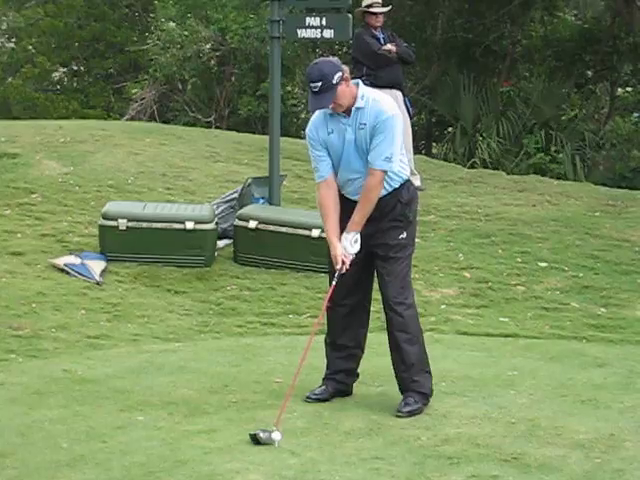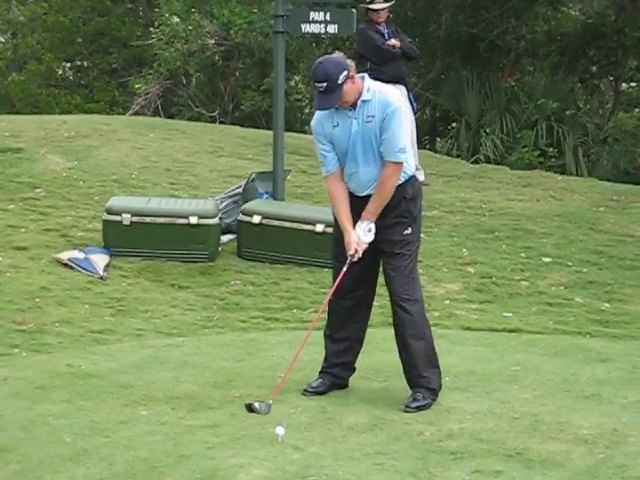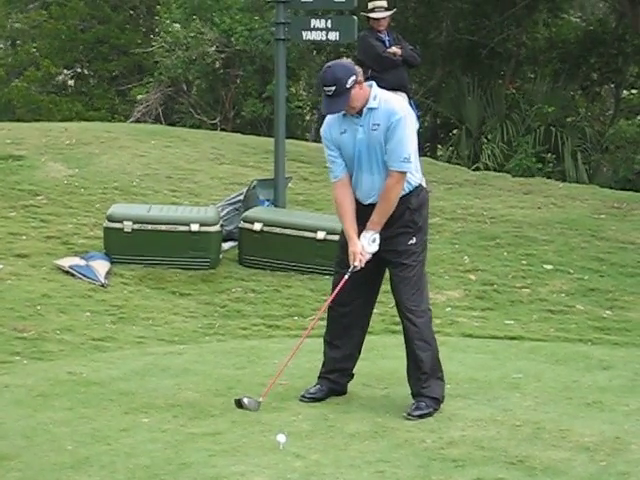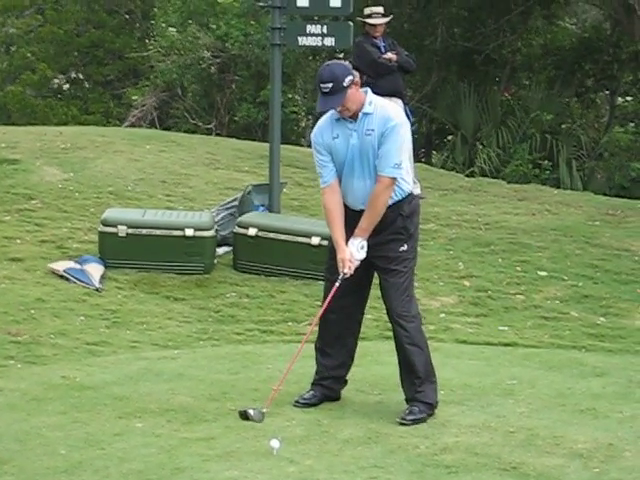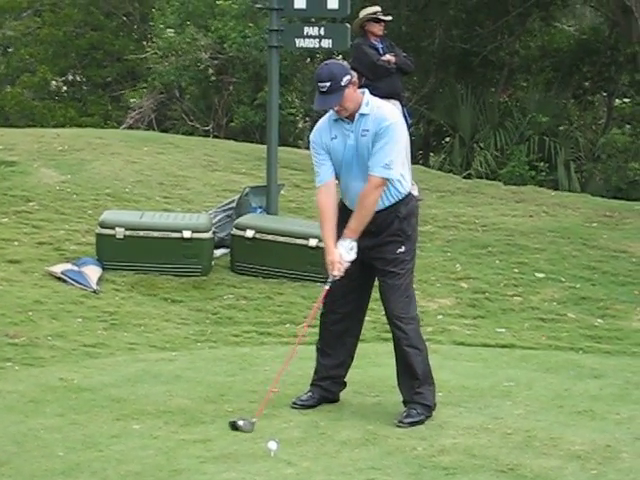
dt=0.7s
person 1, frame 1
left shoulder: (383, 110)
right shoulder: (317, 125)
left elbow: (377, 177)
right elbow: (326, 185)
left wrist: (353, 232)
right wrist: (334, 241)
left hip: (392, 205)
right hip: (349, 205)
left knee: (396, 297)
right knee: (343, 299)
left ankle: (416, 386)
right ankle: (339, 377)
person 1, frame 2
left shoulder: (390, 103)
right shoulder: (322, 119)
left elbow: (393, 167)
right elbow: (334, 177)
left wrist: (368, 222)
right wrist: (348, 230)
left hip: (397, 201)
right hip: (354, 202)
left knee: (404, 292)
right knee: (345, 292)
left ankle: (425, 381)
right ankle: (336, 371)
person 1, frame 3
left shoulder: (396, 112)
right shoulder: (331, 125)
left elbow: (397, 177)
right elbow: (341, 184)
left wrist: (373, 231)
right wrist: (353, 238)
left hip: (402, 210)
right hip: (359, 211)
left knee: (411, 302)
right knee: (345, 299)
left ankle: (428, 390)
right ankle: (334, 376)
person 1, frame 4
left shoulder: (390, 118)
right shoulder: (322, 131)
left elbow: (385, 185)
right elbow: (331, 190)
left wrist: (360, 238)
right wrist: (341, 245)
left hip: (394, 218)
right hip: (351, 216)
left knee: (401, 307)
right knee: (337, 306)
left ankle: (422, 395)
right ankle: (327, 382)
person 1, frame 5
left shoulder: (387, 119)
right shoulder: (322, 131)
left elbow: (375, 185)
right elbow: (326, 189)
left wrist: (349, 240)
right wrist: (331, 246)
left hip: (392, 218)
right hip: (351, 216)
left knee: (400, 310)
right knee: (337, 307)
left ankle: (420, 398)
right ankle: (326, 384)
person 2, frame 1
left shoulder: (389, 34)
right shoulder: (361, 35)
left elbow: (410, 56)
right elbow: (377, 57)
left wrist: (395, 49)
right wrist: (397, 55)
left hip: (396, 91)
left knee: (404, 133)
left ankle: (411, 176)
person 2, frame 2
left shoulder: (393, 28)
right shoulder: (364, 30)
left elbow: (414, 51)
right elbow: (379, 52)
left wrist: (400, 44)
right wrist: (401, 51)
left hip: (399, 87)
left ankle: (414, 171)
person 2, frame 3
left shoulder: (396, 38)
right shoulder: (365, 38)
left elbow: (416, 59)
right elbow: (383, 59)
left wrist: (400, 53)
right wrist: (400, 58)
left hip: (400, 93)
person 2, frame 4
left shoulder: (390, 42)
right shoulder: (361, 43)
left elbow: (412, 64)
right elbow: (377, 66)
left wrist: (395, 58)
right wrist: (398, 64)
left hip: (397, 100)
left ankle: (410, 183)
person 2, frame 5
left shoulder: (388, 44)
right shoulder: (359, 45)
left elbow: (410, 65)
right elbow: (377, 68)
left wrist: (394, 60)
right wrist: (396, 65)
left hip: (395, 102)
left ankle: (408, 187)
